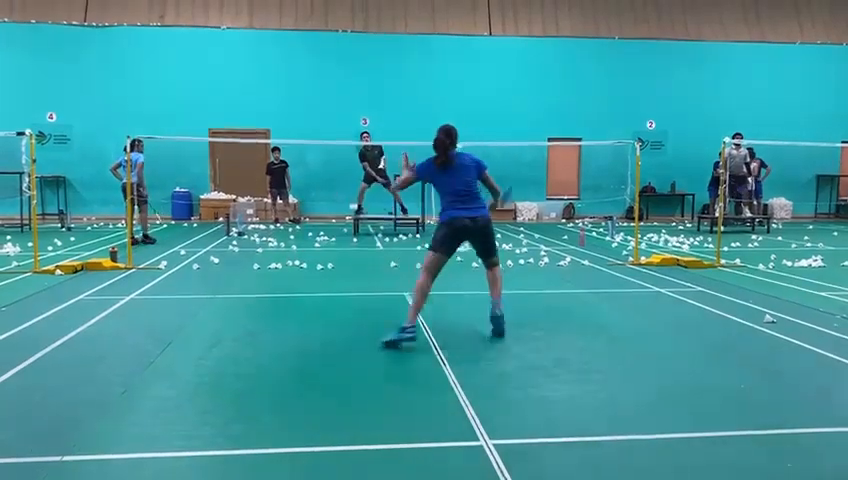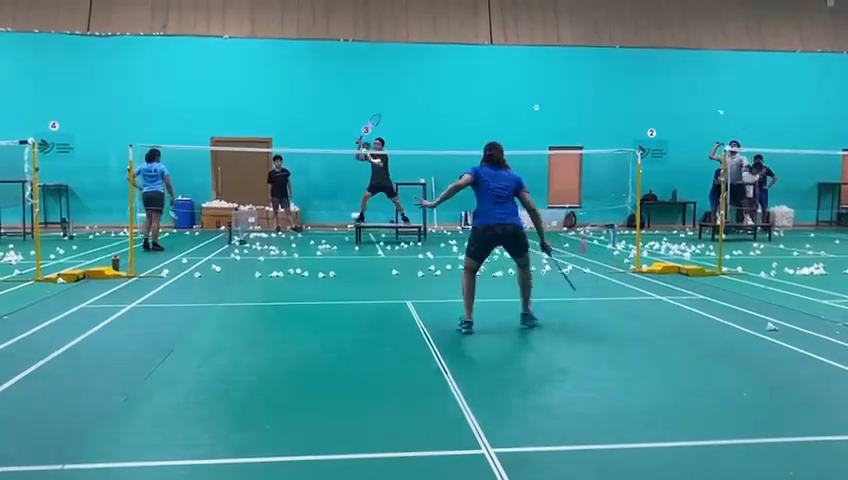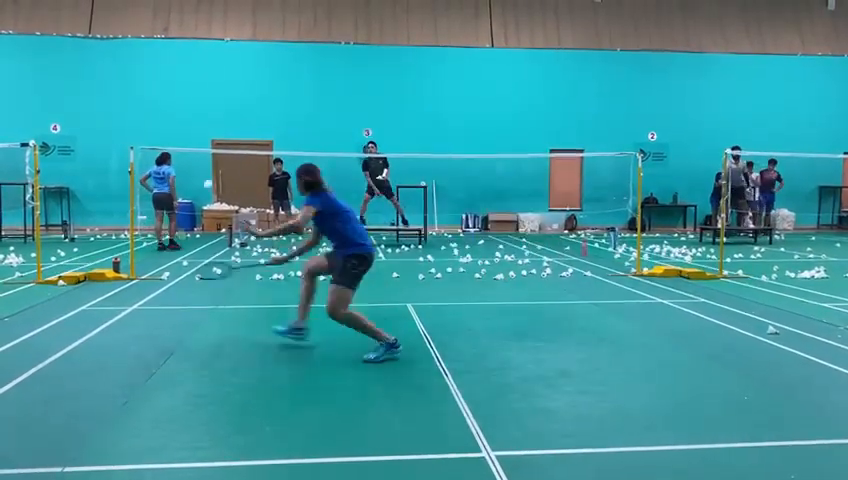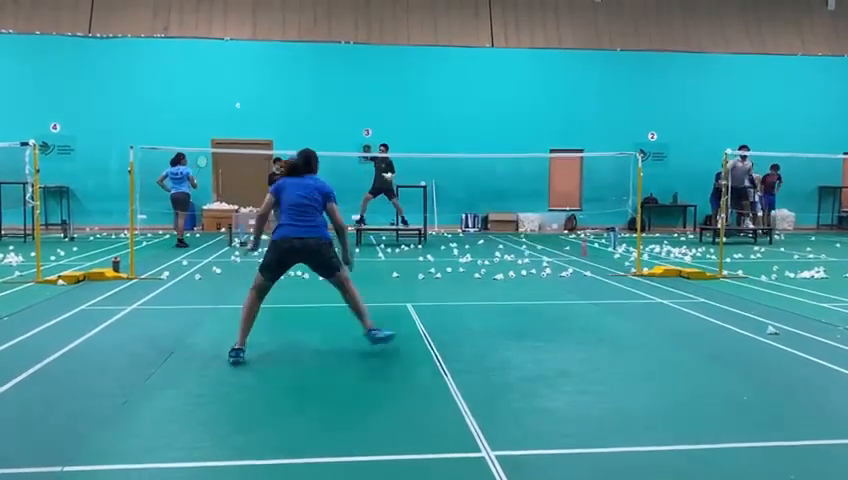
dt=0.7s
person 1, frame 1
left shoulder: (429, 166)
right shoulder: (472, 160)
left elbow: (399, 186)
right elbow: (495, 190)
left wrist: (407, 171)
right wrist: (494, 202)
left hip: (452, 223)
right hip: (480, 221)
left knee: (426, 275)
right knee: (493, 266)
left ankle: (409, 327)
right ankle: (497, 311)
person 1, frame 2
left shoulder: (477, 171)
right shoulder: (514, 177)
left elbow: (458, 185)
right elbow: (532, 209)
left wrist: (434, 203)
right wrist: (542, 239)
left hip: (484, 228)
right hip: (513, 228)
left knee: (469, 271)
right knee: (524, 266)
left ankle: (467, 321)
right ankle: (526, 313)
person 1, frame 3
left shoulder: (315, 197)
right shoulder: (322, 199)
left elbow: (297, 224)
right elbow: (315, 239)
left wrist: (264, 233)
right wrist: (287, 257)
left hip: (357, 254)
right hip: (347, 253)
left knee: (335, 310)
right knee: (310, 267)
left ankle: (389, 343)
right ankle: (300, 326)
person 1, frame 4
left shoulder: (281, 184)
right shoulder: (323, 186)
left elbow: (262, 214)
right elbow: (339, 224)
left wrist: (255, 241)
right wrist: (346, 254)
left hip: (283, 243)
right hip: (317, 243)
left knee: (257, 291)
right knee: (346, 286)
left ankle: (239, 347)
right ankle: (371, 331)
